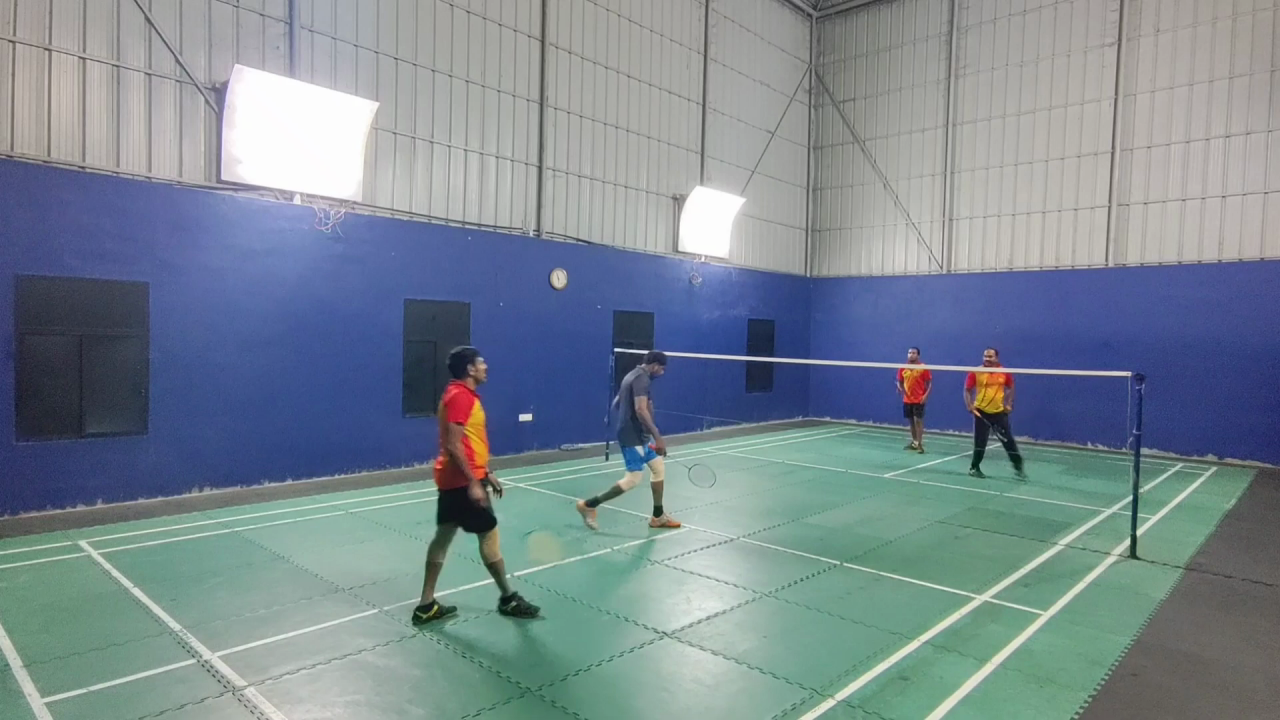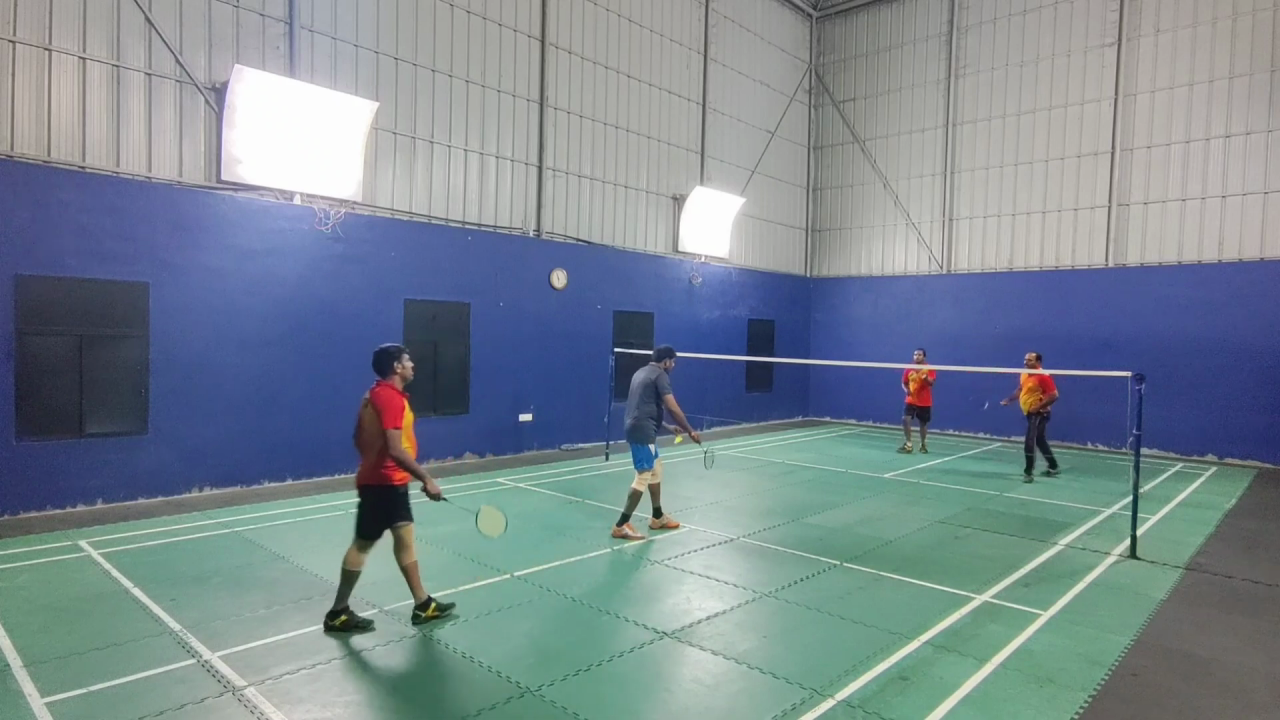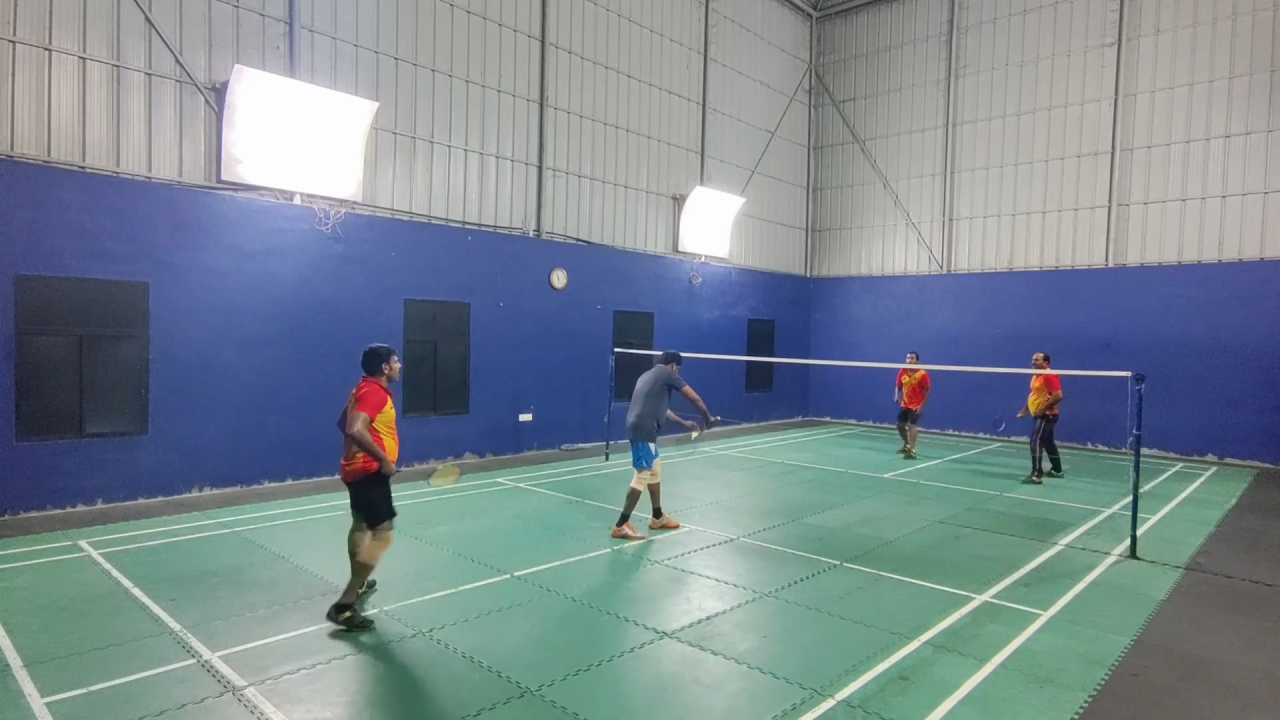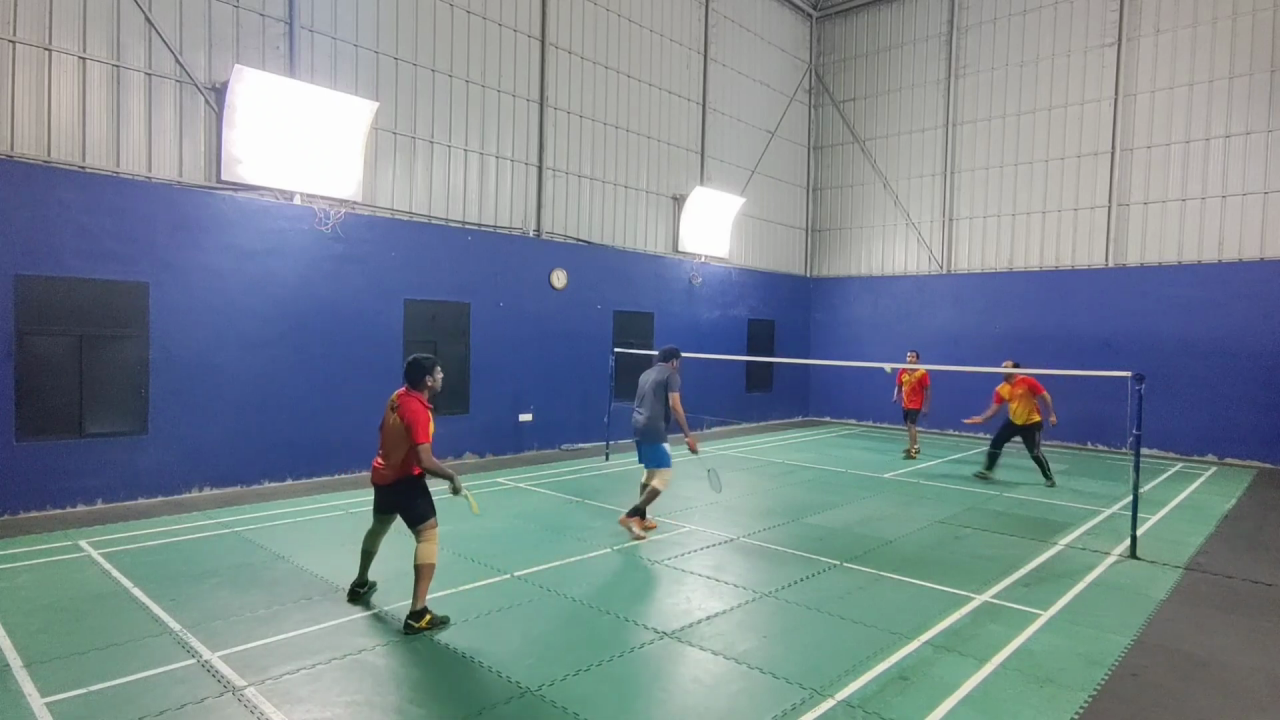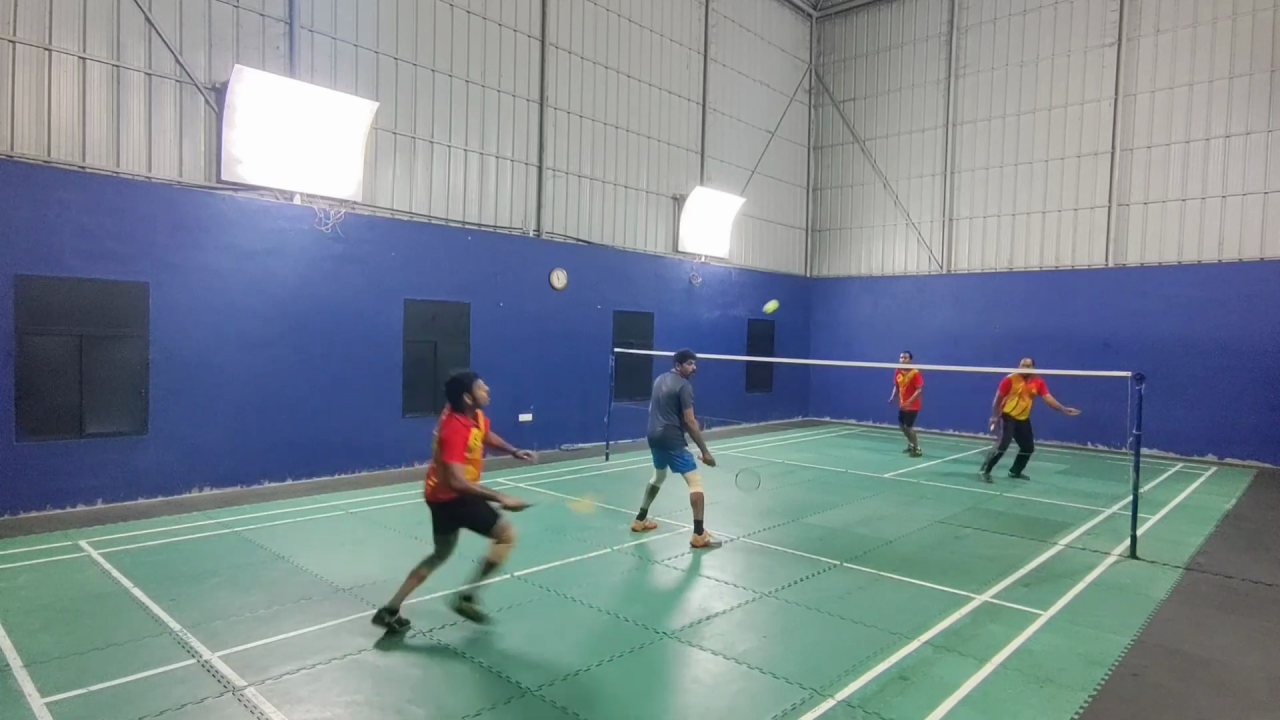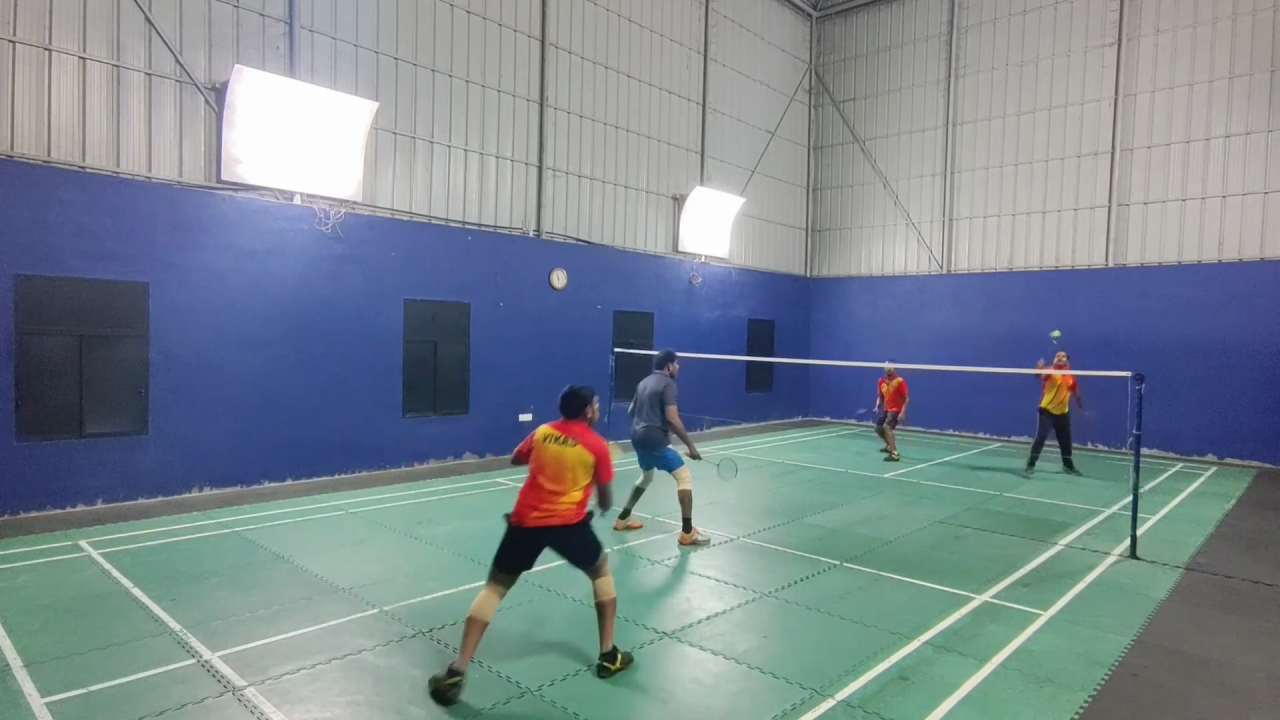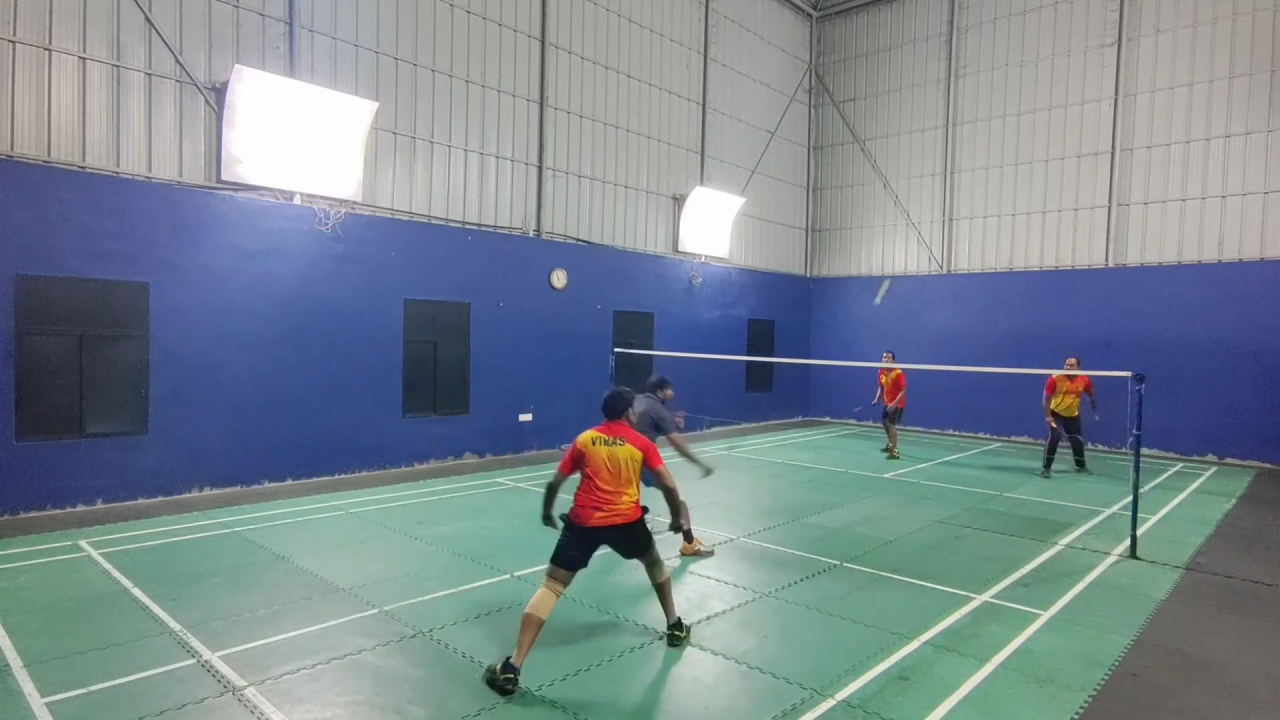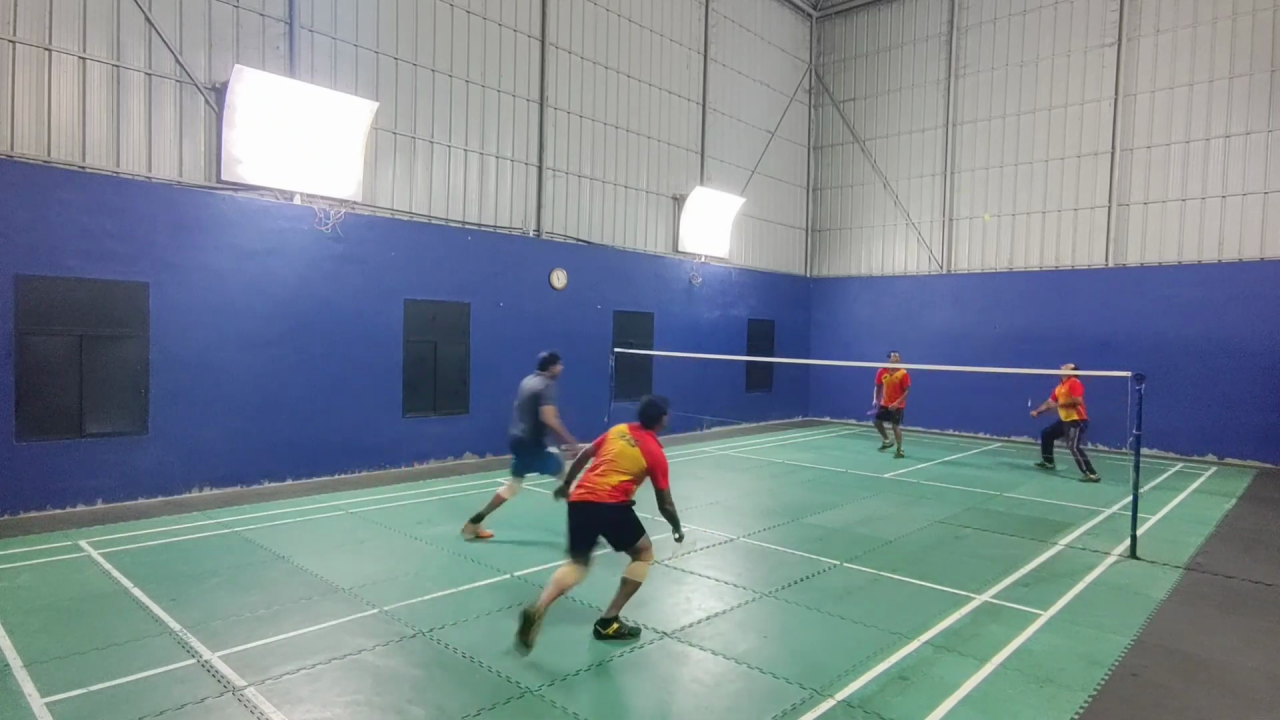
dt=0.7s
person 1, frame 1
left shoulder: (461, 395)
right shoulder: (461, 397)
right elbow: (454, 446)
left wrist: (488, 475)
right wrist: (473, 485)
left hip: (452, 479)
right hip: (463, 481)
left knee: (444, 535)
right knee: (490, 535)
left ankle: (426, 605)
right ankle: (509, 599)
person 1, frame 2
left shoulder: (377, 395)
right shoulder: (390, 398)
left elbow: (358, 437)
right elbow: (396, 450)
right wrist: (427, 479)
left hip: (389, 481)
right hip: (382, 483)
left knee: (404, 536)
right knee: (363, 543)
left ankle: (423, 604)
right ankle: (338, 613)
person 1, frame 3
left shoulder: (364, 390)
right shoulder: (374, 392)
left elbow: (344, 425)
right elbow: (355, 430)
right wrist: (385, 459)
left hip: (356, 471)
right hip: (370, 473)
left knee: (363, 525)
right knee: (382, 536)
left ankle: (359, 584)
right ankle: (344, 606)
person 1, frame 4
left shoulder: (398, 397)
right shoulder: (417, 410)
right elbow: (426, 462)
right wrist: (452, 477)
left hip: (382, 475)
right hip: (405, 479)
left knee: (379, 527)
right knee: (428, 536)
left ankle: (360, 584)
right ankle: (418, 614)
person 1, frame 5
left shoulder: (474, 413)
right shoulder: (454, 428)
left elbow: (488, 437)
right elbow: (456, 480)
left wrist: (515, 451)
right wrist: (501, 498)
left hip: (439, 493)
right hip: (451, 496)
left knee: (441, 554)
right knee: (506, 536)
left ankle: (390, 611)
right ankle: (467, 596)
person 1, frame 6
left shoulder: (542, 433)
right shoulder: (597, 445)
left elbow: (516, 459)
right elbow: (605, 500)
right wrist: (603, 505)
left hip: (525, 520)
right hip: (568, 521)
left knee: (494, 589)
right knee: (601, 573)
left ankle: (456, 671)
right ankle: (608, 655)
person 1, frame 7
left shoulder: (585, 439)
right shoulder: (641, 443)
left elbow: (555, 481)
right elbow: (670, 487)
left wrist: (546, 512)
right wrist: (676, 519)
left hip: (582, 521)
right hip: (625, 520)
left knee: (551, 588)
right knee: (654, 562)
left ankle: (512, 667)
right ankle: (675, 626)
person 1, frame 8
left shoulder: (617, 431)
right shoulder: (654, 453)
left elbow: (583, 457)
right elbow: (665, 505)
left wrist: (566, 484)
right wrist: (677, 528)
left hip: (580, 499)
right hip: (610, 504)
left knee: (577, 565)
right knee: (643, 555)
left ankle: (537, 610)
right ankle: (609, 621)
person 2, frame 1
left shoulder: (634, 376)
right shoulder: (641, 378)
left elbow: (616, 404)
right elbow: (641, 411)
right wrist: (658, 438)
left hip: (640, 434)
right hip: (633, 435)
left knee: (658, 467)
right knee: (632, 479)
left ankle: (658, 516)
right ankle: (589, 505)
person 2, frame 2
left shoulder: (642, 373)
right shoulder: (659, 376)
right elbow: (673, 408)
left wrist: (666, 426)
right wrist: (690, 431)
left hip: (638, 428)
right hip: (643, 431)
left knee: (656, 470)
right knee: (643, 477)
left ankle: (658, 517)
right ankle: (621, 526)
person 2, frame 3
left shoulder: (648, 375)
right shoulder: (668, 374)
right elbow: (694, 398)
left wrist: (683, 422)
right wrist: (708, 416)
left hip: (638, 428)
right hip: (643, 430)
left knee: (654, 469)
right knee: (642, 475)
left ankle: (658, 517)
right ankle: (621, 525)
person 2, frame 4
left shoulder: (646, 374)
right shoulder: (671, 374)
right elbow: (675, 407)
right wrist: (688, 435)
left hip: (639, 426)
right hip: (654, 430)
left knee: (651, 472)
right knee: (663, 476)
left ankle: (640, 518)
right ankle: (630, 516)
person 2, frame 5
left shoulder: (660, 380)
right shoulder: (683, 387)
right elbow: (690, 422)
right wrist: (705, 451)
left hip: (654, 435)
right hip: (672, 439)
left knee: (659, 475)
right knee: (695, 481)
left ankle: (640, 519)
right ankle: (699, 534)
person 2, frame 6
left shoulder: (644, 383)
right shoulder: (668, 384)
left elbow: (631, 411)
right elbow: (673, 419)
right wrist: (691, 446)
left hip: (638, 437)
right hip: (655, 439)
left knee: (646, 476)
right knee: (684, 477)
left ankle: (623, 519)
right ankle: (687, 532)
person 2, frame 7
left shoulder: (636, 403)
right shoulder: (659, 412)
right elbow: (679, 444)
left wrist: (671, 422)
right wrist: (701, 464)
right ankle: (689, 543)
person 2, frame 8
left shoulder: (527, 381)
right shoulder: (547, 386)
left elbow: (518, 407)
right elbow: (548, 419)
right wrist: (569, 441)
left hip: (517, 440)
right hip: (533, 443)
left knee: (513, 485)
left ankle: (474, 523)
